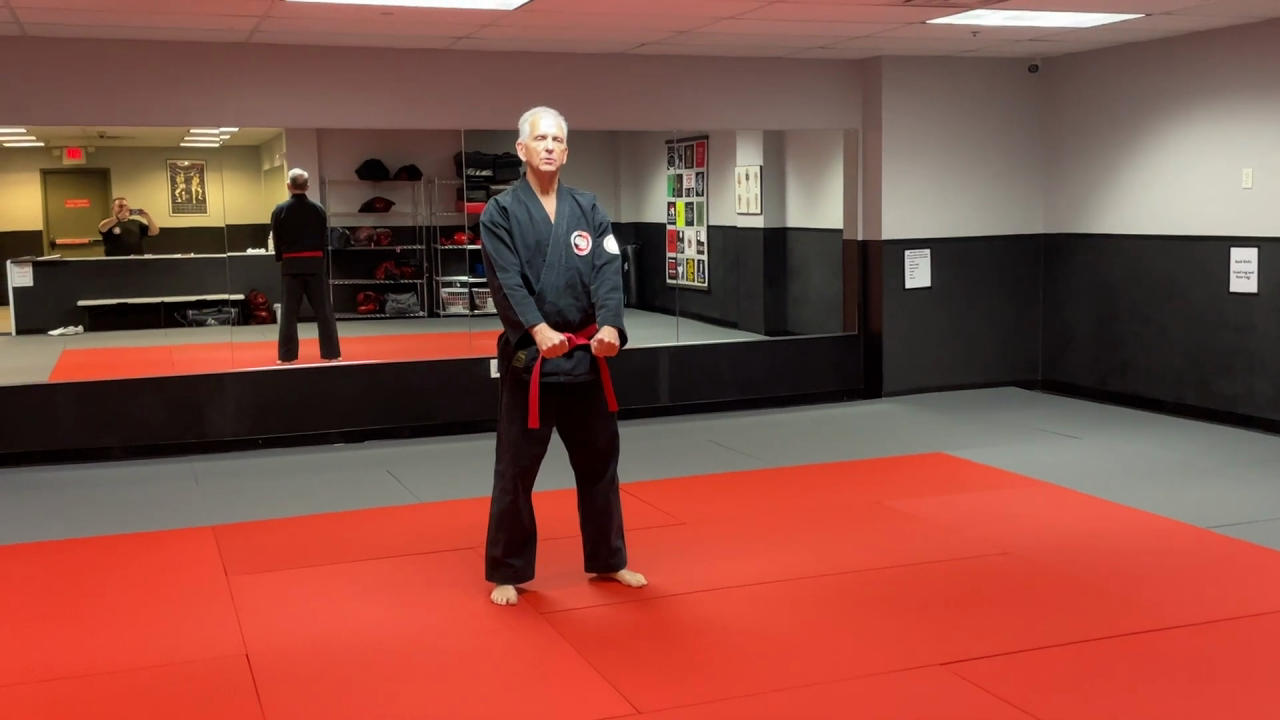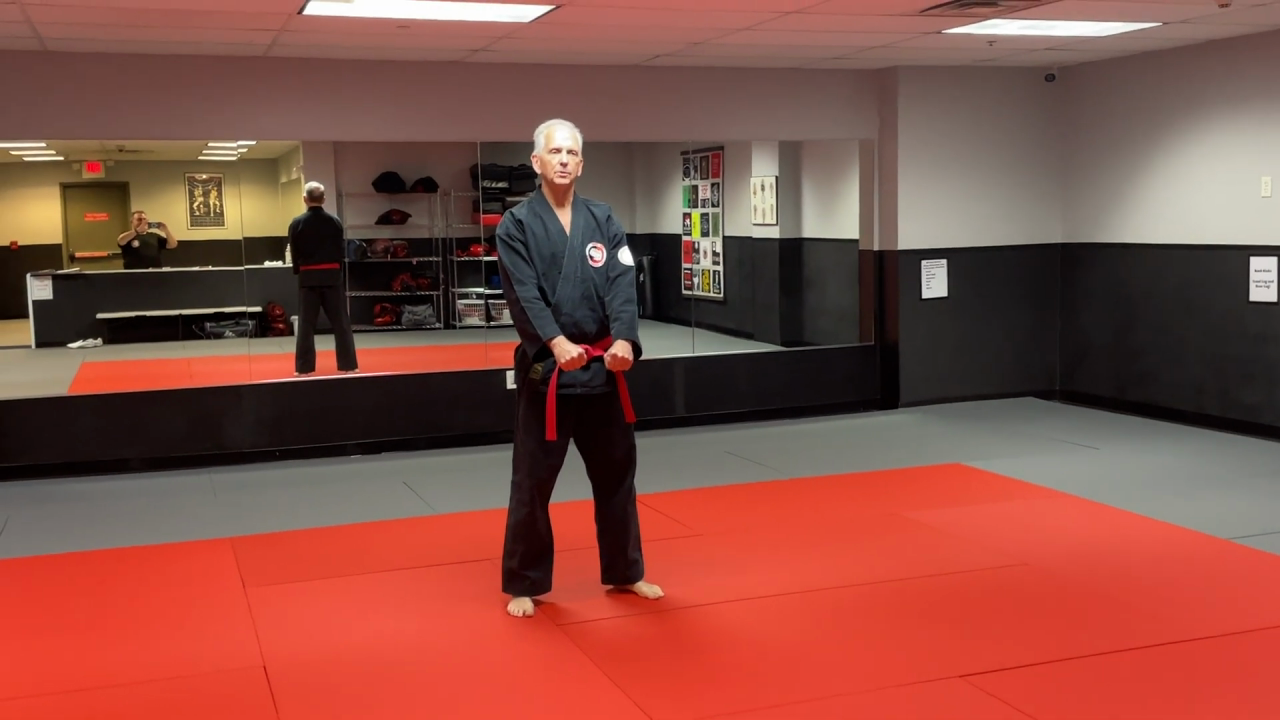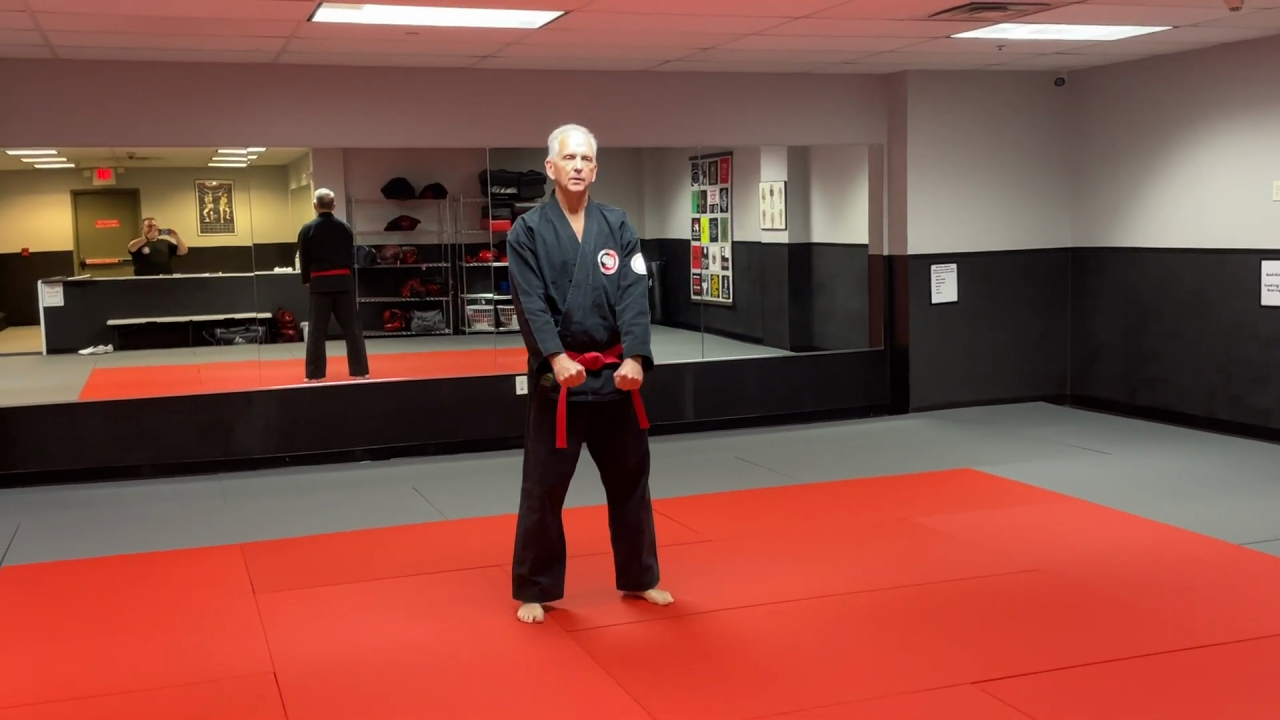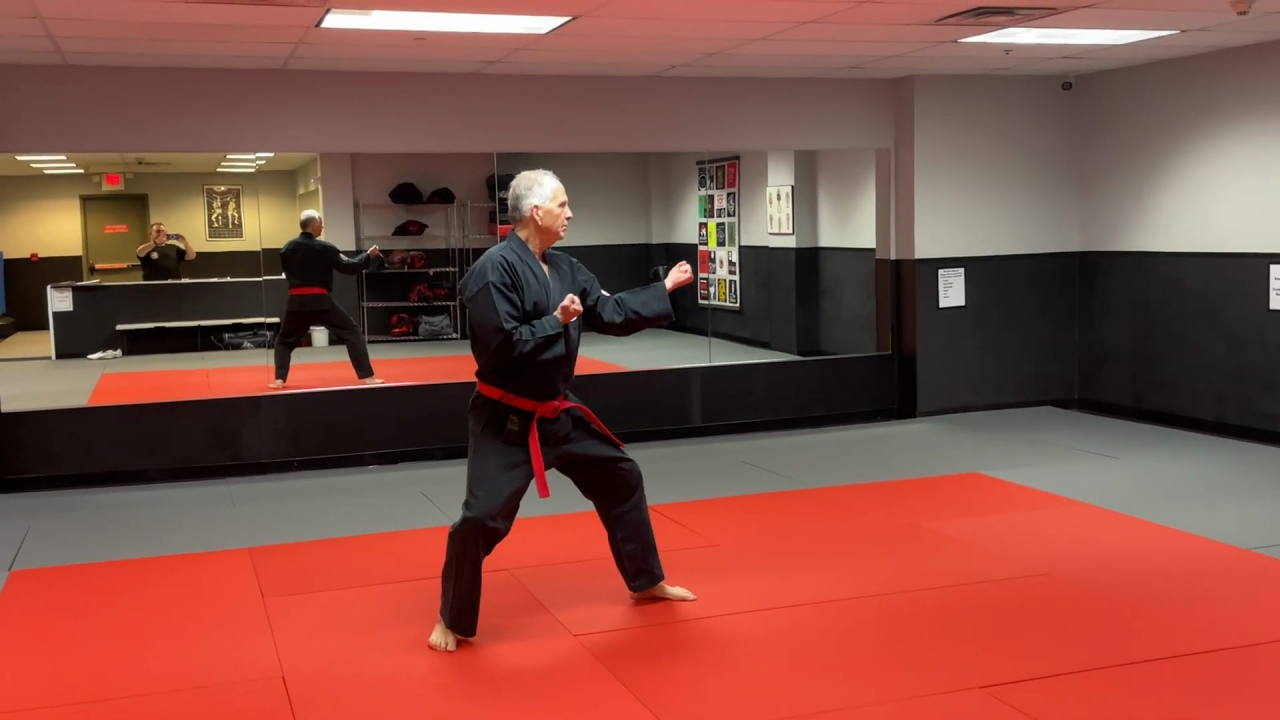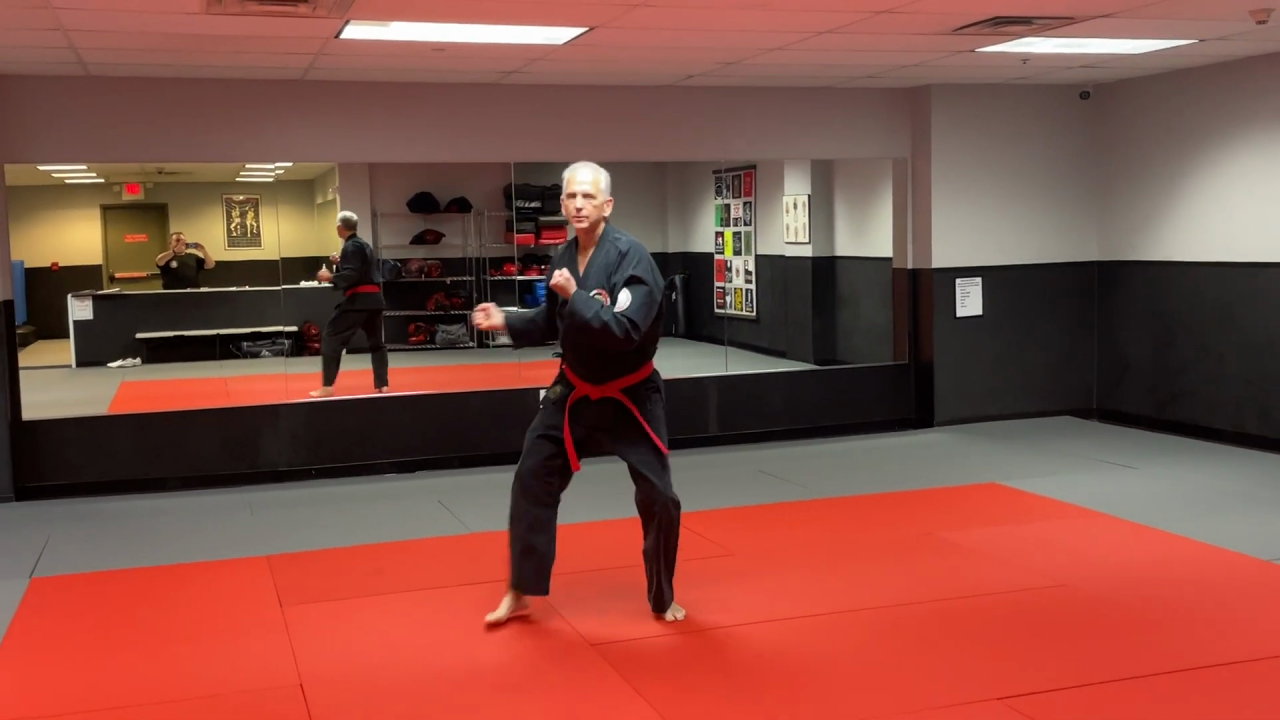
dt=1s
person 1, frame 1
left shoulder: (588, 209)
right shoulder: (501, 212)
left elbow: (607, 271)
right elbow: (506, 281)
left wrist: (610, 325)
right wrist: (538, 330)
left hip: (585, 354)
right hip: (528, 356)
left knee: (599, 461)
right knee: (516, 469)
left ankle: (608, 561)
right ankle: (507, 573)
person 1, frame 2
left shoulder: (603, 220)
right shoulder: (517, 225)
left elbow: (621, 284)
right elbow: (523, 294)
left wrist: (623, 339)
right wrist: (557, 343)
left hip: (602, 366)
right hip: (545, 367)
left knee: (616, 473)
right knee: (532, 481)
left ankle: (624, 572)
right ankle: (524, 584)
person 1, frame 3
left shoulder: (617, 225)
right shoulder: (528, 231)
left elbow: (633, 296)
right elbow: (531, 304)
left wrist: (635, 358)
right wrist: (556, 358)
left hip: (613, 371)
right hip: (557, 374)
left knee: (629, 478)
right knee: (545, 486)
left ankle: (638, 579)
right ankle: (534, 590)
person 1, frame 4
left shoulder: (564, 267)
right shoulder: (494, 269)
left elbow: (611, 313)
right elbow: (502, 346)
left wrist: (664, 288)
right wrist: (556, 321)
left hip: (557, 412)
right hip: (505, 418)
left knee: (622, 478)
right knee: (482, 517)
left ankle: (647, 581)
right ankle: (452, 619)
person 1, frame 5
left shoulder: (630, 256)
right shoulder: (565, 256)
left elbow: (625, 331)
left wrist: (573, 298)
right wrist: (506, 322)
left hip: (630, 396)
right hip: (575, 392)
left knee: (659, 501)
right knee: (532, 482)
left ankle: (663, 598)
right ankle: (521, 592)
person 2, frame 1
left shoulder: (280, 210)
right shoulder: (318, 209)
left elbow: (276, 241)
right elbow: (324, 238)
left hip: (291, 264)
right hip: (315, 263)
left knee: (289, 311)
right knee: (324, 310)
left ankle: (287, 356)
right ankle: (331, 353)
person 2, frame 2
left shoulder: (297, 223)
right shoulder: (335, 222)
left elbow: (294, 254)
right elbow: (341, 251)
left hip: (308, 277)
right hip: (331, 275)
left knee: (306, 323)
right knee: (340, 322)
left ankle: (304, 367)
right ankle: (348, 365)
person 2, frame 3
left shoulder: (308, 229)
right shoulder: (345, 228)
left elbow: (304, 259)
right elbow: (351, 257)
left wrist: (307, 280)
left hip: (320, 283)
right hip: (343, 281)
left knee: (317, 330)
right knee: (352, 327)
left ankle: (314, 374)
right ankle: (359, 372)
person 2, frame 4
left shoulder: (287, 248)
right shoulder: (324, 248)
right elbow: (348, 267)
right wrist: (368, 255)
left hip: (297, 301)
right hip: (320, 301)
left knee: (285, 340)
right knee: (352, 333)
left ankle: (279, 379)
right ankle: (367, 376)
person 2, frame 5
left shoulder: (351, 247)
right shoulder: (364, 245)
left elbow: (352, 274)
left wrist: (332, 277)
right wrist: (339, 263)
left hip: (357, 300)
right hip: (374, 299)
left knee: (331, 339)
right knee: (376, 343)
left ankle: (327, 386)
right ankle: (382, 384)
